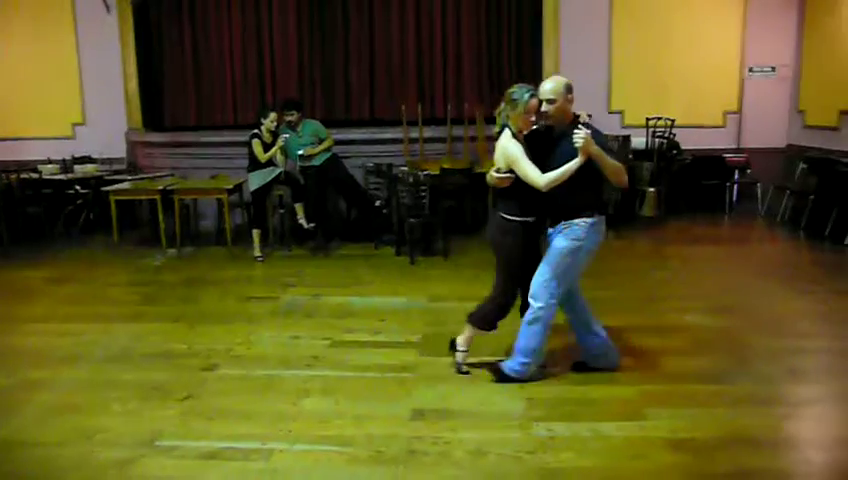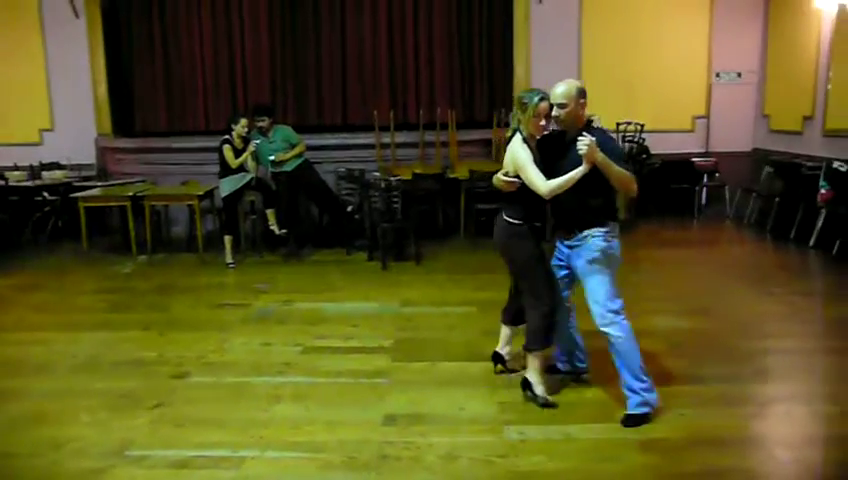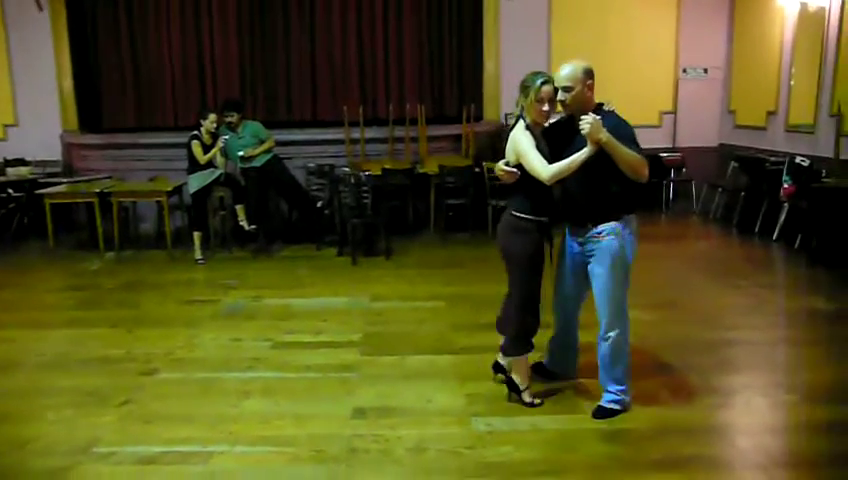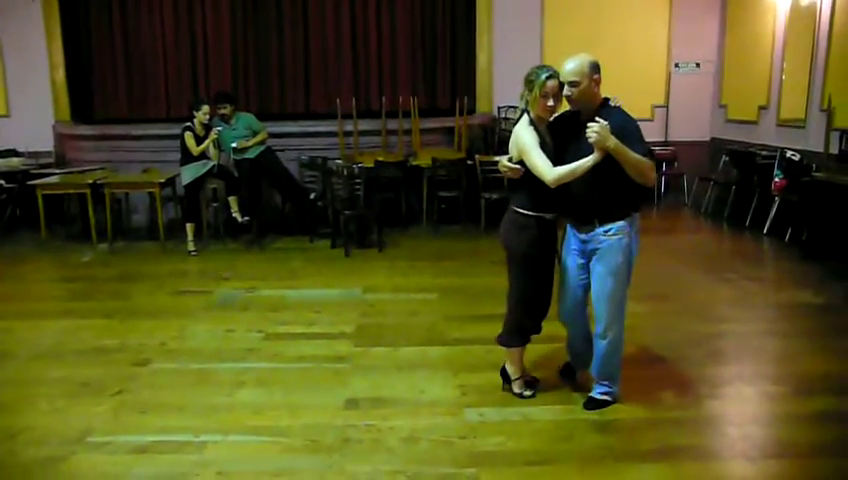
dt=0.5s
person 1, frame 1
left shoulder: (587, 135)
left elbow: (621, 180)
left wrist: (593, 151)
left hip: (580, 227)
right hip: (559, 227)
left knee: (542, 292)
right knee: (565, 294)
left ankle: (521, 365)
right ankle: (600, 354)
person 1, frame 2
left shoulder: (600, 141)
right shoulder: (551, 142)
left elbow: (630, 188)
left wrist: (597, 158)
right wrist: (501, 178)
left hip: (595, 238)
right hip: (564, 238)
left knee: (607, 314)
left ankle: (642, 396)
right ankle: (571, 361)
person 1, frame 3
left shoulder: (612, 124)
right shoulder: (559, 130)
left elbow: (641, 173)
left wrist: (604, 139)
right wrist: (506, 168)
left hip: (609, 233)
right hip: (574, 232)
left knee: (611, 318)
right knee: (565, 306)
left ankle: (616, 394)
right ankle: (560, 365)
person 1, frame 4
left shoulder: (619, 121)
right shoulder: (563, 123)
left elbow: (649, 177)
left wrist: (611, 144)
right wrist: (510, 164)
left hip: (612, 232)
right hip: (576, 230)
left knee: (606, 315)
right knee: (570, 307)
left ankle: (605, 386)
right ankle: (579, 359)
person 2, frame 1
left shoulder: (519, 139)
right shoulder: (510, 145)
right elbow: (543, 182)
right wrist: (581, 158)
left hip: (523, 226)
right hip: (509, 228)
right knee: (505, 294)
right ankle: (461, 343)
person 2, frame 2
left shoulder: (532, 144)
right shoulder: (519, 149)
right elbow: (545, 189)
right wrist: (585, 167)
left hip: (520, 230)
right hip: (517, 232)
left knee: (522, 292)
right knee: (543, 300)
left ankle: (502, 351)
right ankle: (533, 378)
person 2, frame 3
left shoulder: (542, 131)
right shoulder: (521, 136)
right elbow: (547, 175)
right wrist: (590, 148)
left hip: (528, 227)
right hip: (521, 228)
left knee: (518, 296)
right knee: (524, 304)
left ankle: (504, 361)
right ankle: (519, 382)
person 2, frame 4
left shoulder: (549, 126)
right shoulder: (525, 133)
right elbow: (552, 177)
right wrist: (596, 155)
left hip: (542, 225)
right hip: (523, 226)
left knee: (539, 298)
right knee: (523, 299)
left ankle: (516, 368)
right ankle: (513, 373)
person 3, frame 1
left shoulder: (275, 134)
right shoulder: (255, 136)
left elbow: (278, 157)
right elbow: (262, 158)
left wrist: (282, 170)
right wrist: (277, 147)
left hip: (272, 170)
right hip: (257, 174)
left knee: (296, 182)
right knee: (259, 210)
left ankle: (301, 218)
right ankle: (256, 248)
person 3, frame 2
left shoulder: (246, 140)
right shoulder: (226, 142)
left elbow: (250, 164)
right elbow: (233, 164)
right wrist: (248, 152)
left hip: (243, 175)
right hip: (228, 180)
left knee: (268, 189)
right knee: (230, 215)
left ankle: (273, 224)
right ankle: (228, 254)
person 3, frame 3
left shoulder: (214, 136)
right shoulder: (195, 138)
left elbow: (218, 161)
right elbow: (202, 160)
right wrist: (216, 148)
left hip: (212, 171)
right hip: (197, 176)
left knee: (237, 185)
right knee: (199, 212)
left ankle: (242, 220)
right ankle: (197, 250)
person 3, frame 4
left shoulder: (208, 128)
right shoulder: (188, 129)
left elbow: (212, 154)
right elbow: (195, 152)
right wrist: (210, 140)
left hip: (205, 163)
right hip: (190, 167)
left knee: (230, 177)
right knee: (192, 203)
left ankle: (235, 212)
right ankle: (190, 241)
person 4, frame 1
left shoulder: (312, 125)
right shoulder: (282, 131)
left elbow: (330, 140)
left wrist: (315, 150)
left hip: (327, 160)
right hip: (308, 169)
left knee: (350, 187)
right knee: (315, 204)
left ankle: (374, 214)
right ankle: (327, 234)
person 4, frame 2
left shoulder: (284, 130)
right shoulder: (254, 136)
left elbow: (302, 146)
left wrist: (287, 156)
left hip: (299, 166)
right hip: (281, 175)
left knee: (323, 193)
right knee: (287, 209)
left ankle: (345, 220)
right ankle: (299, 240)
person 4, frame 3
left shoulder: (253, 126)
right shoulder: (223, 132)
left elbow: (271, 141)
right elbow: (220, 153)
left wrist: (255, 151)
left hip: (268, 161)
right hip: (250, 170)
left knee: (292, 188)
right knee: (256, 205)
left ankle: (315, 216)
right ankle: (267, 236)
person 4, frame 4
left shoulder: (246, 118)
right shoulder: (216, 124)
left elbow: (264, 133)
left wrist: (249, 143)
left hip: (261, 153)
right hip: (243, 161)
left knee: (284, 179)
right knee: (250, 195)
left ankle: (308, 207)
right ankle: (259, 227)
